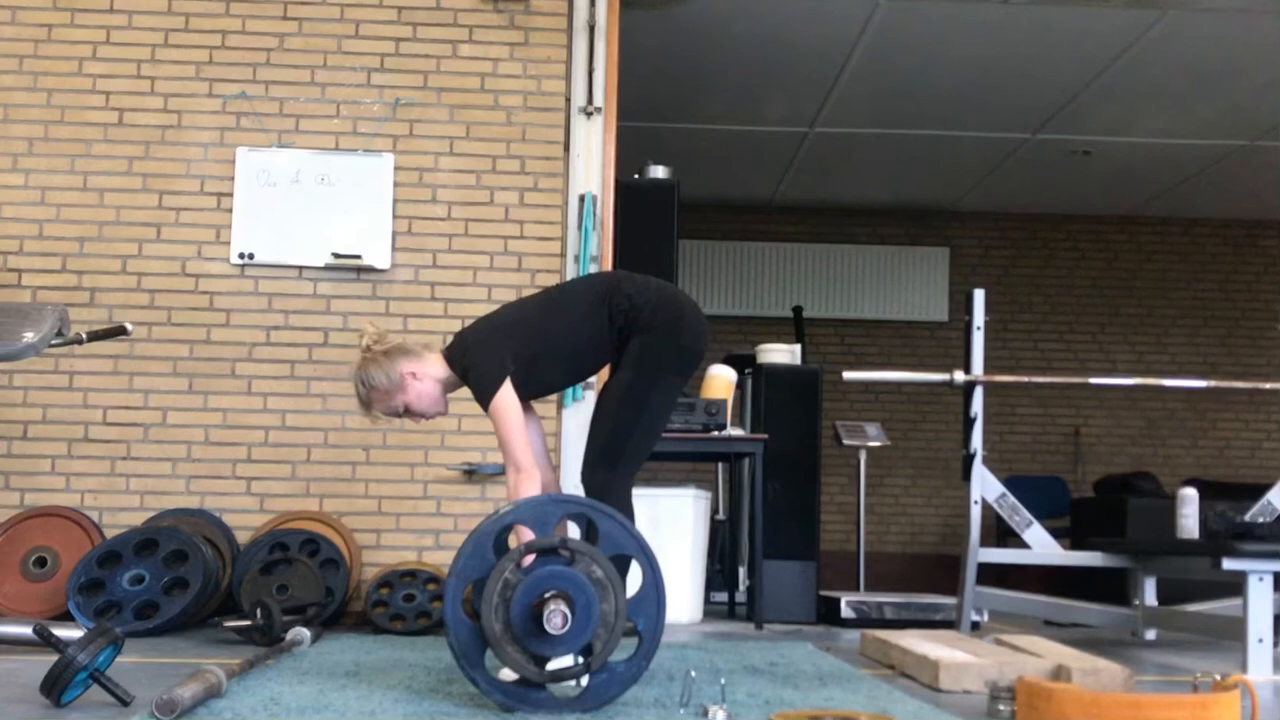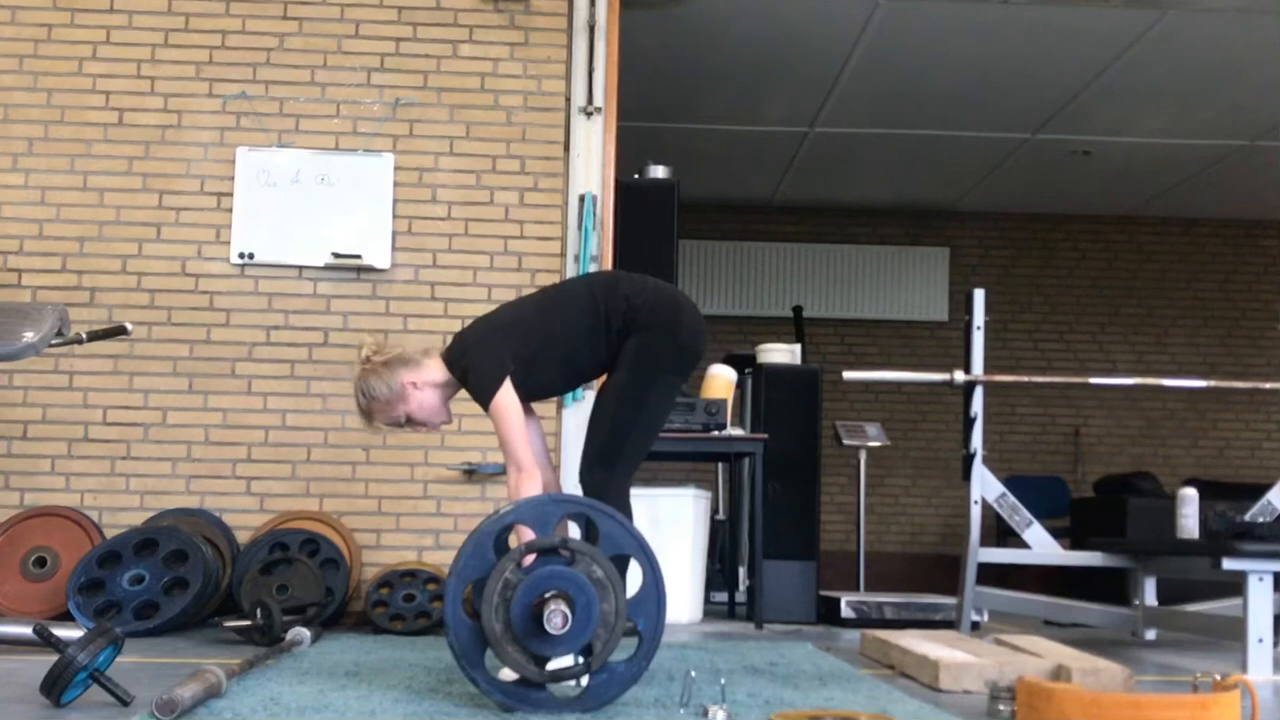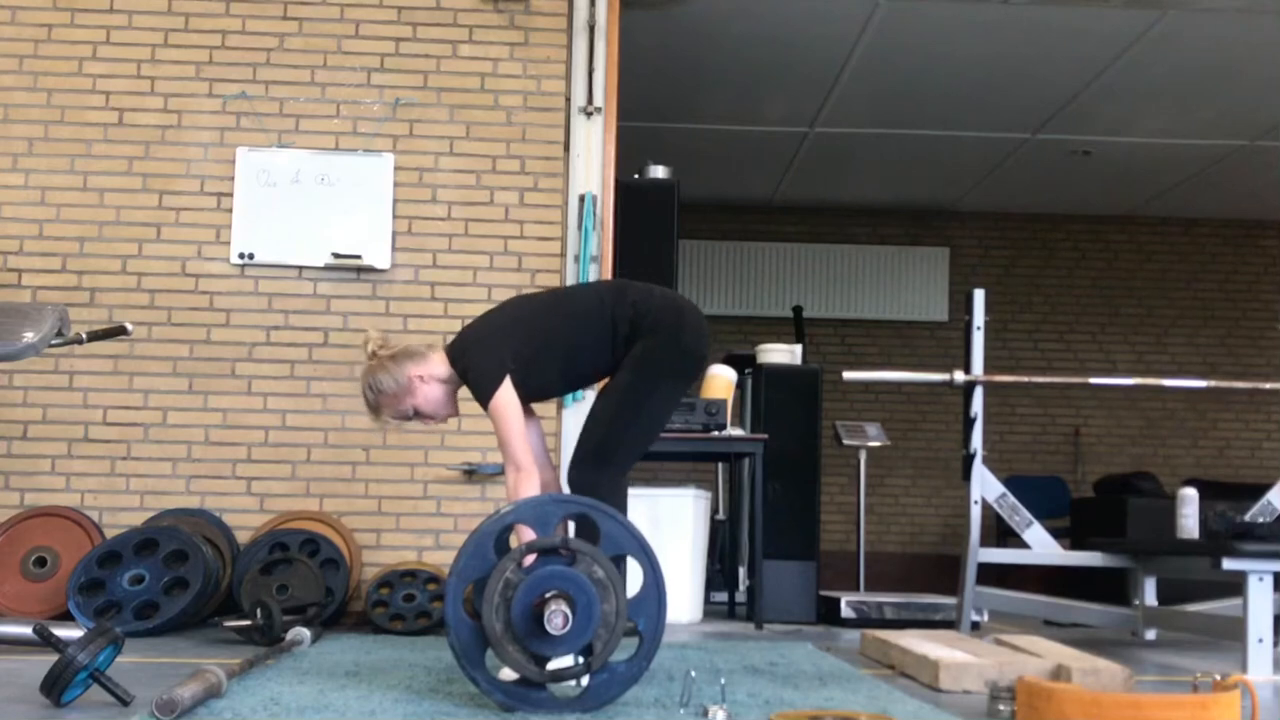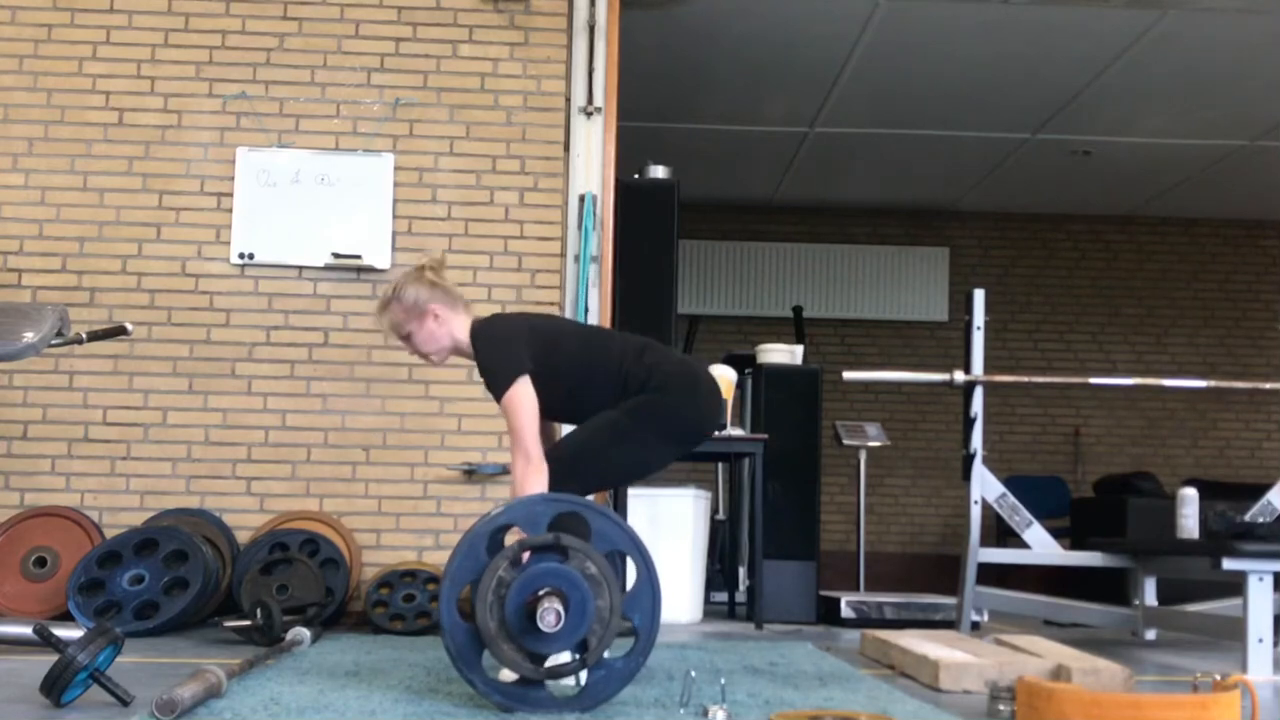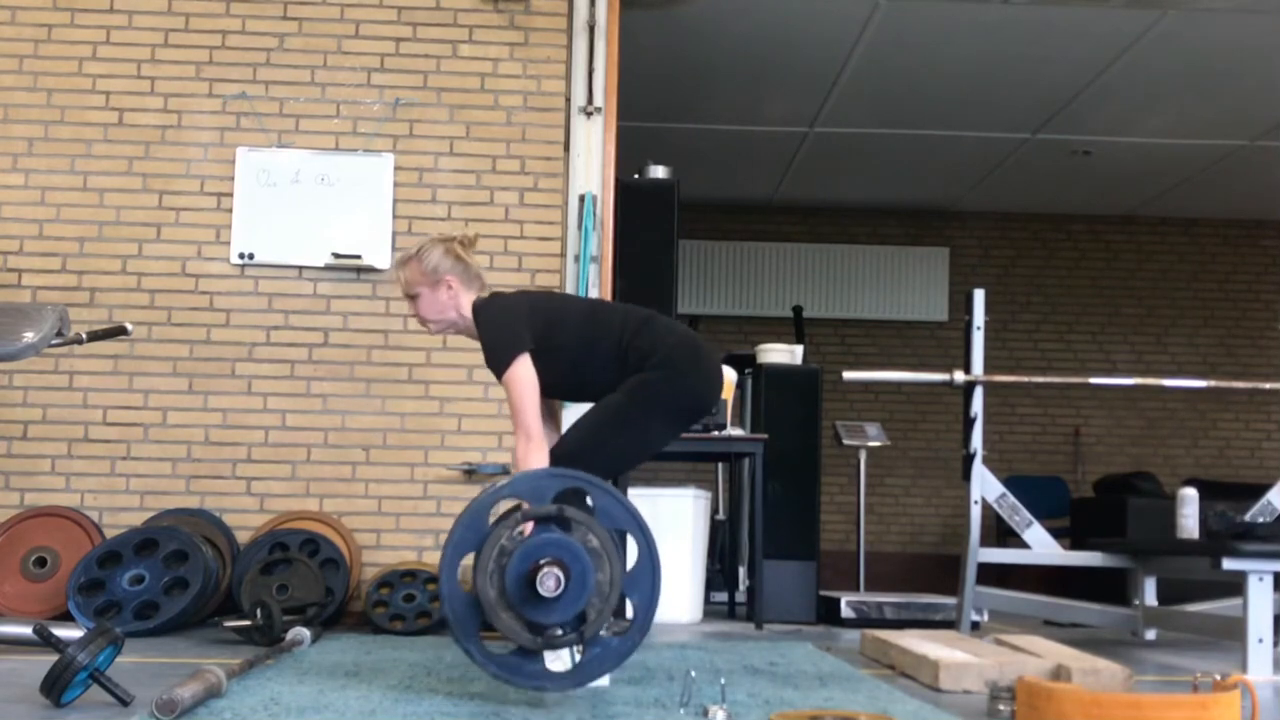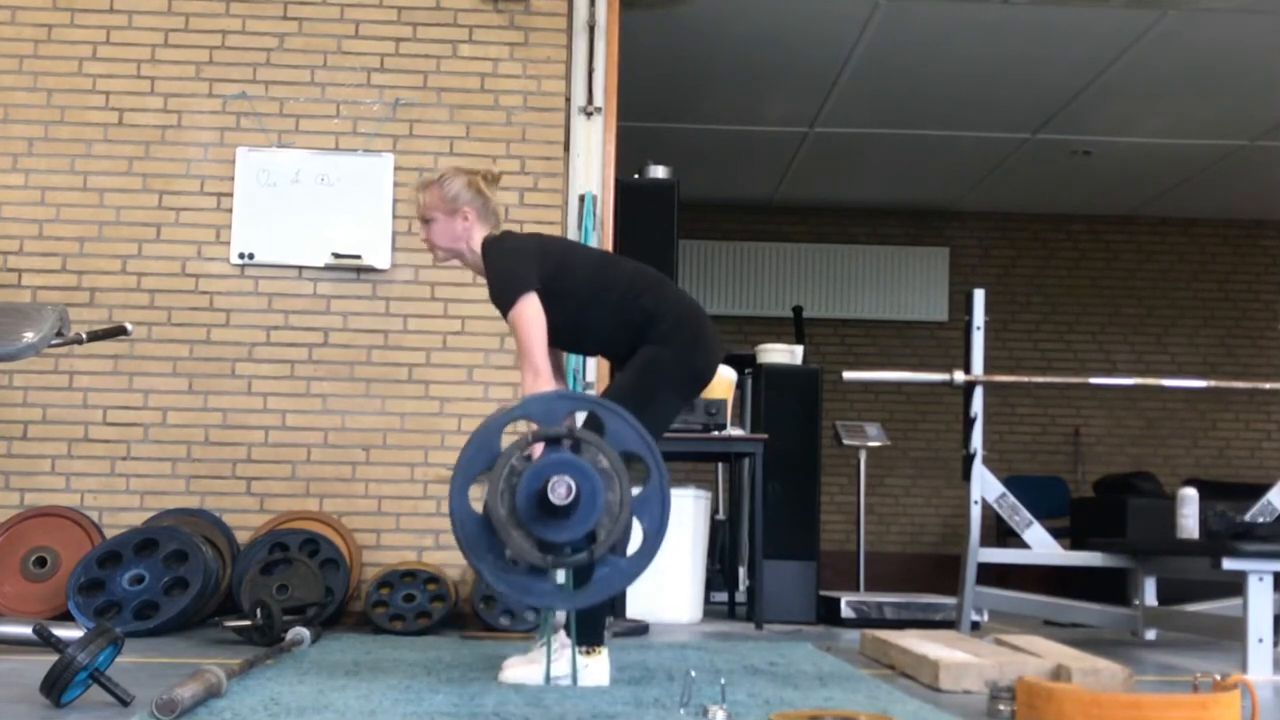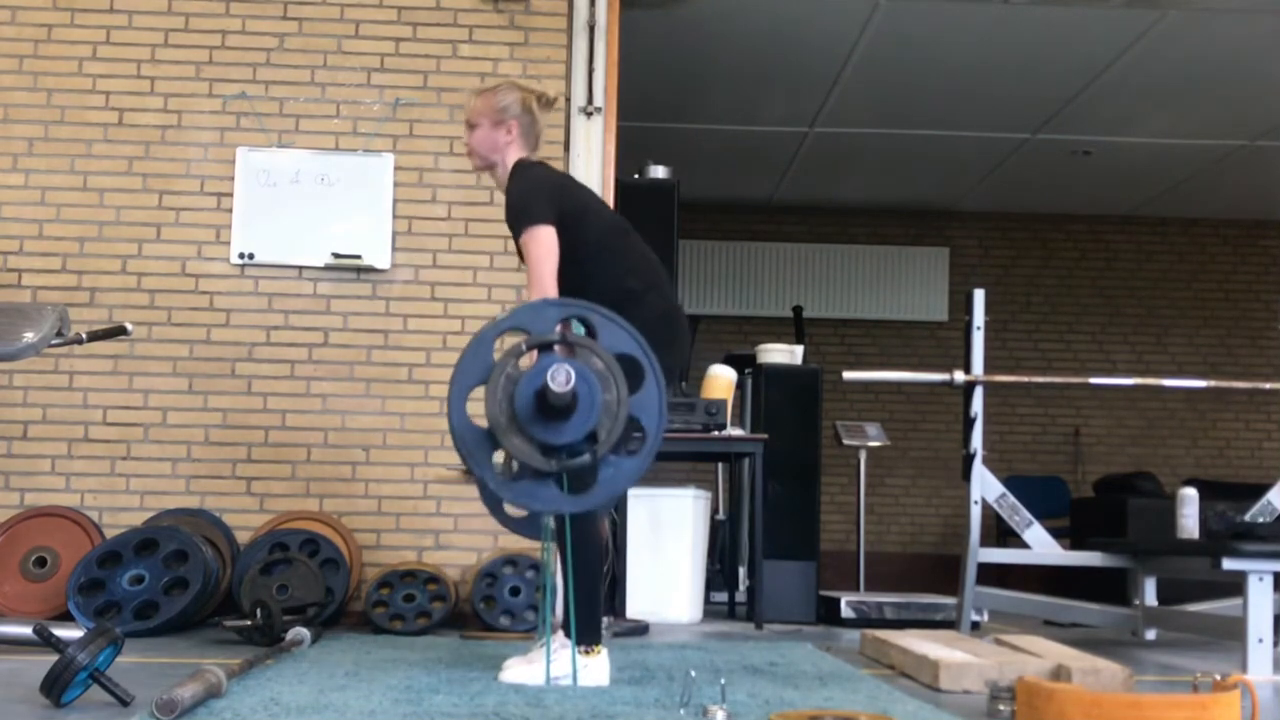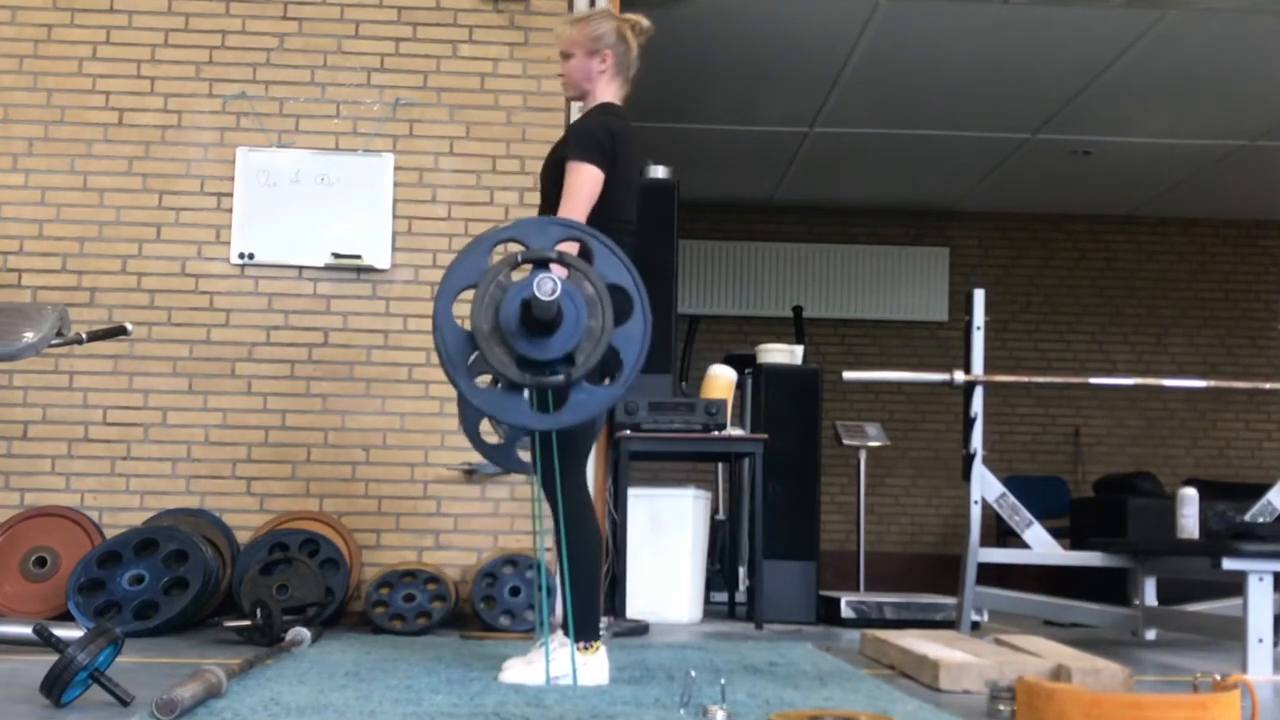
dt=0.5s
person 1, frame 1
left shoulder: (479, 360)
right shoulder: (482, 359)
left elbow: (522, 472)
right elbow: (540, 469)
left hip: (664, 327)
right hip: (653, 328)
left knee: (605, 476)
right knee: (603, 476)
person 1, frame 2
left shoulder: (478, 362)
right shoulder: (481, 361)
left elbow: (524, 472)
right elbow: (540, 472)
left hip: (661, 327)
right hip: (653, 327)
left knee: (602, 476)
right knee: (601, 476)
person 1, frame 3
left shoulder: (478, 359)
right shoulder: (482, 355)
left elbow: (522, 471)
right elbow: (539, 469)
left hip: (668, 334)
right hip: (662, 336)
left knee: (591, 476)
right knee: (591, 478)
person 1, frame 4
left shoulder: (497, 345)
right shoulder: (502, 339)
left elbow: (529, 462)
right elbow: (541, 459)
left hip: (677, 397)
right hip: (680, 396)
left knee: (553, 486)
right knee: (555, 486)
person 1, frame 5
left shoulder: (494, 318)
right shoulder: (507, 317)
left elbow: (530, 437)
right elbow: (544, 433)
left hip: (674, 372)
right hip: (676, 371)
right knee: (572, 472)
person 1, frame 6
left shoulder: (506, 259)
right shoulder: (517, 257)
left elbow: (537, 375)
right elbow: (549, 373)
left hip: (674, 345)
right hip: (673, 345)
left ankle: (586, 651)
right ankle: (580, 636)
person 1, frame 7
left shoulder: (528, 187)
right shoulder: (540, 185)
left elbow: (544, 298)
right elbow: (557, 294)
left hip: (641, 339)
right hip: (643, 336)
left knee: (572, 486)
right knee: (569, 485)
left ankle: (585, 651)
right ankle: (578, 636)
person 1, frame 8
left shoulder: (595, 127)
right shoulder: (614, 130)
left elbow: (569, 227)
left knee: (562, 479)
right knee: (561, 477)
left ankle: (584, 649)
right ankle: (578, 636)
